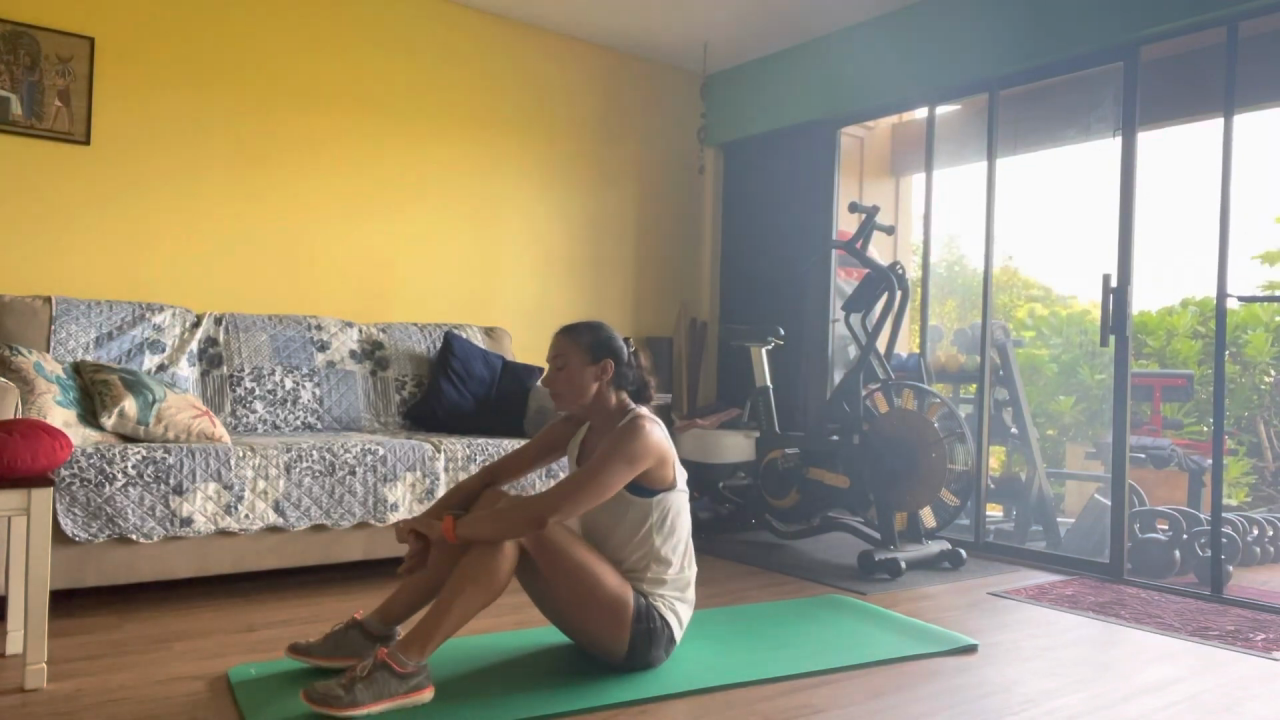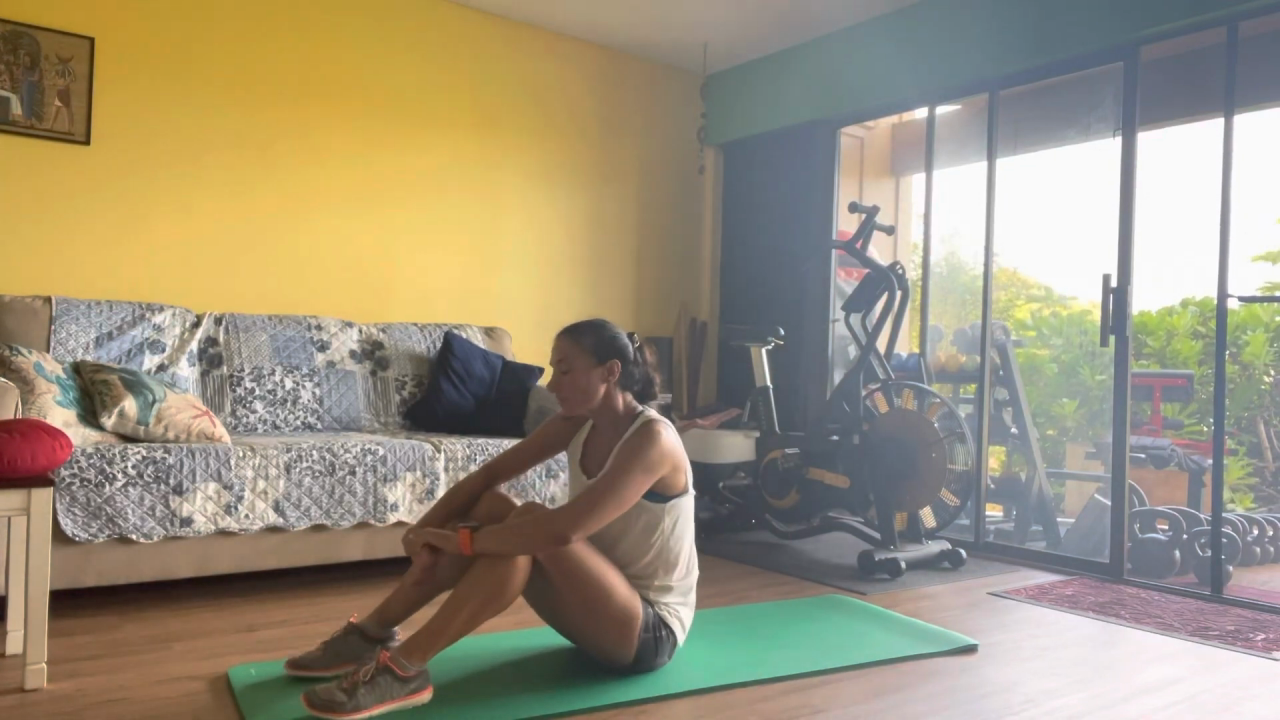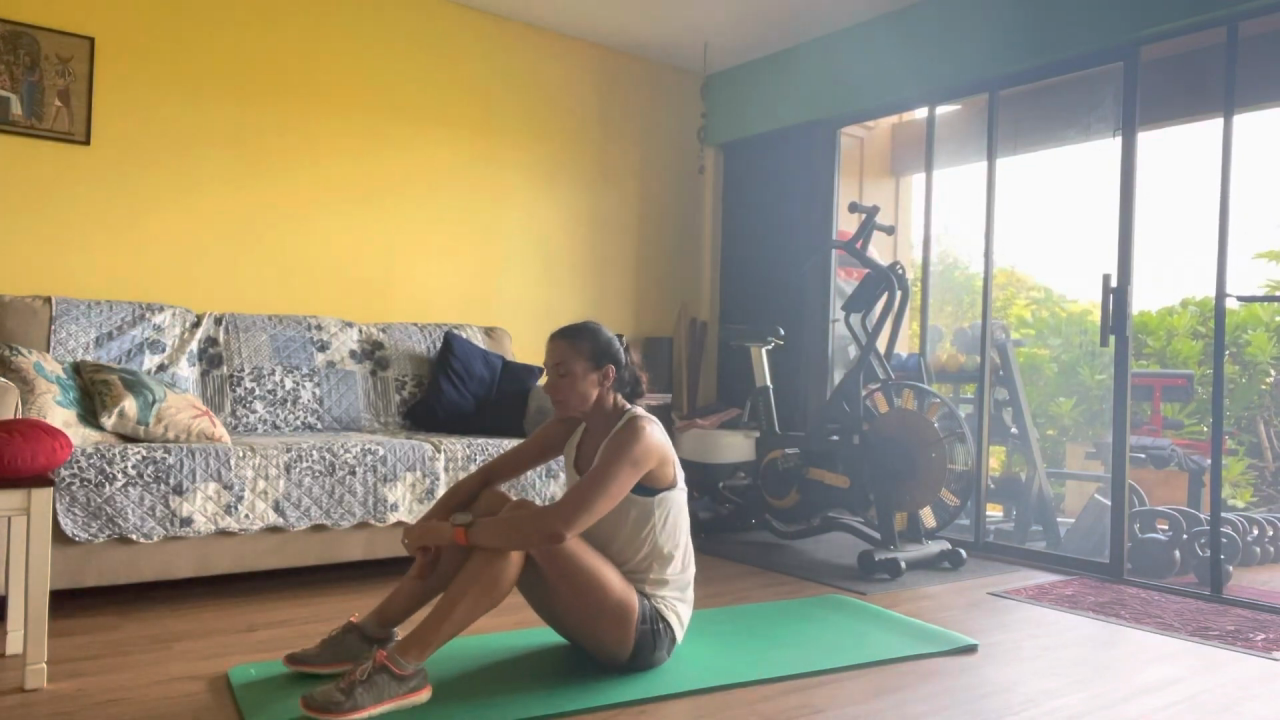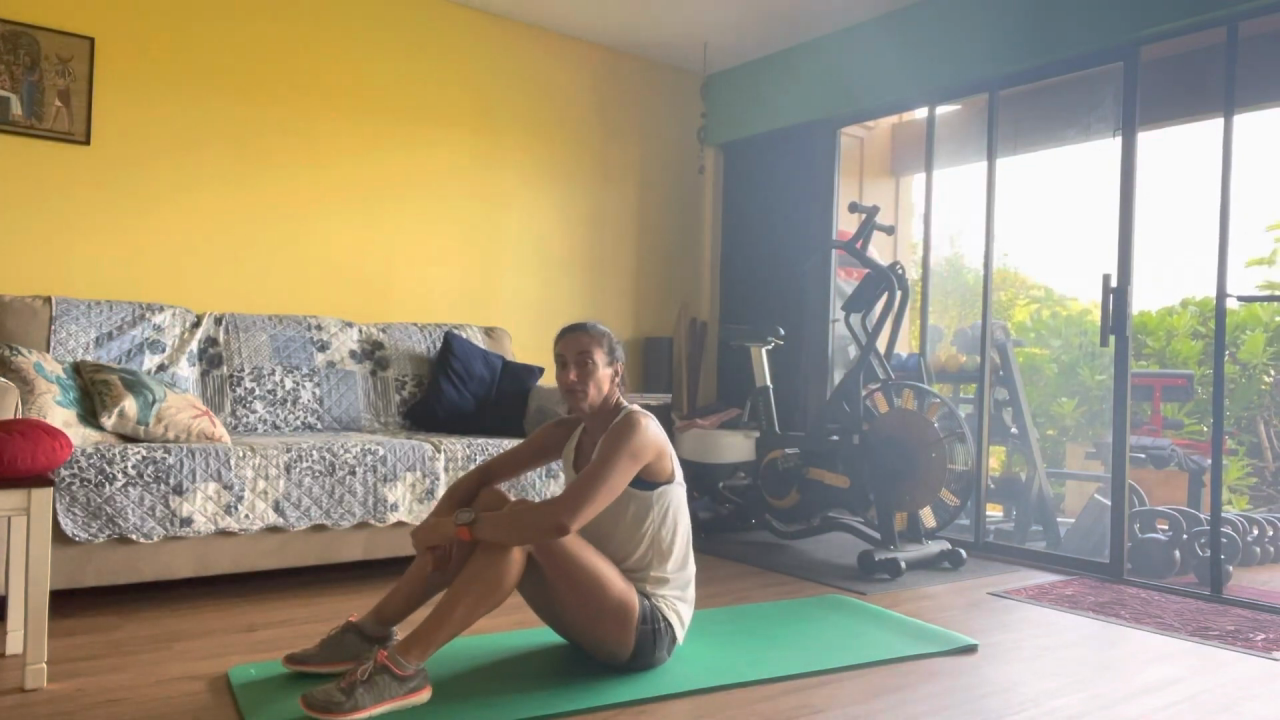
dt=0.4s
person 1, frame 1
left shoulder: (640, 434)
right shoulder: (577, 427)
left elbow: (543, 514)
right elbow: (490, 476)
left wrist: (446, 529)
right wrist: (425, 524)
left hip: (648, 624)
right hip: (599, 602)
left knee: (519, 519)
right knee: (490, 504)
left ankle: (402, 666)
right ankle: (374, 631)
person 1, frame 2
left shoulder: (653, 438)
right shoulder: (576, 425)
left elbow: (563, 530)
right elbow: (486, 475)
left wrist: (459, 539)
right wrist: (425, 530)
left hip: (648, 629)
right hip: (598, 604)
left knee: (532, 521)
right knee: (490, 506)
left ankle: (403, 668)
right ankle: (371, 633)
person 1, frame 3
left shoulder: (639, 434)
right shoulder: (571, 428)
left elbow: (558, 527)
right elbow: (483, 477)
left wrist: (453, 529)
right wrist: (430, 525)
left hip: (648, 627)
right hip: (597, 608)
left knee: (523, 519)
right knee: (488, 504)
left ankle: (401, 668)
right ankle: (372, 634)
person 1, frame 4
left shoulder: (636, 428)
right shoulder: (568, 432)
left elbow: (564, 519)
right elbow: (479, 477)
left wrist: (459, 526)
right wrist: (440, 524)
left hip: (649, 625)
right hip: (595, 608)
left knee: (523, 525)
right knee: (486, 502)
left ankle: (402, 668)
right ankle: (370, 632)
